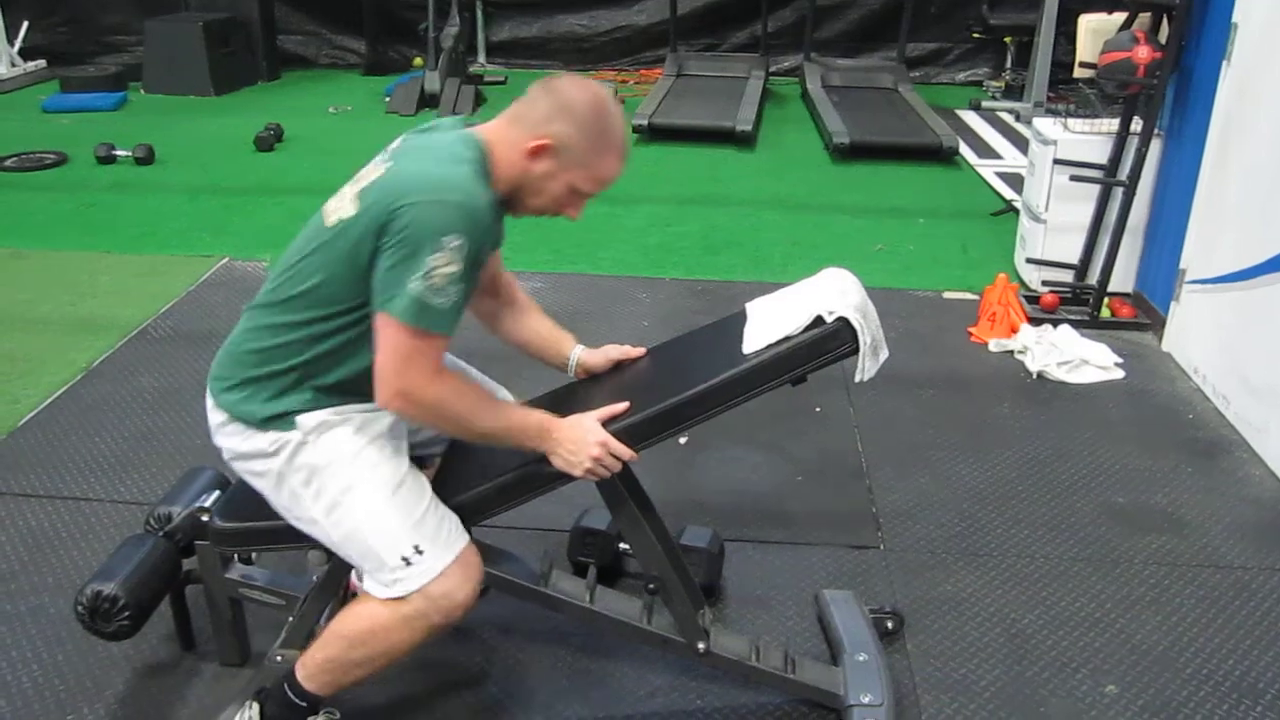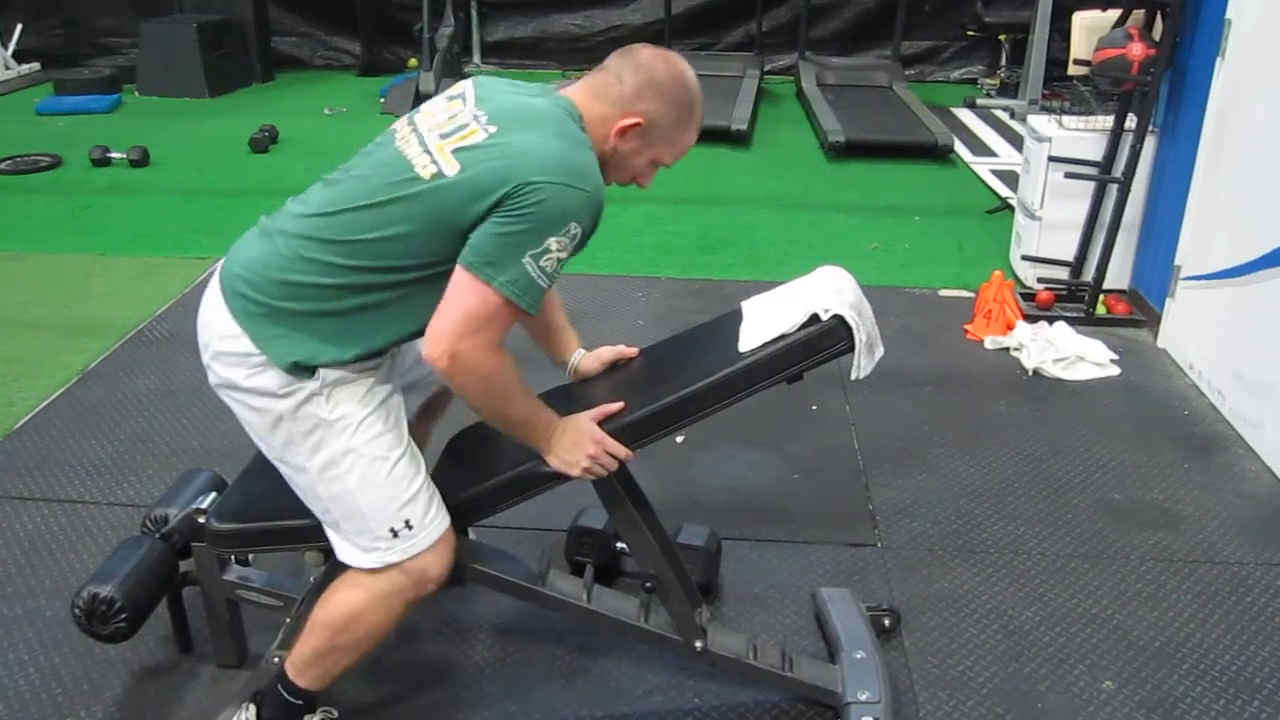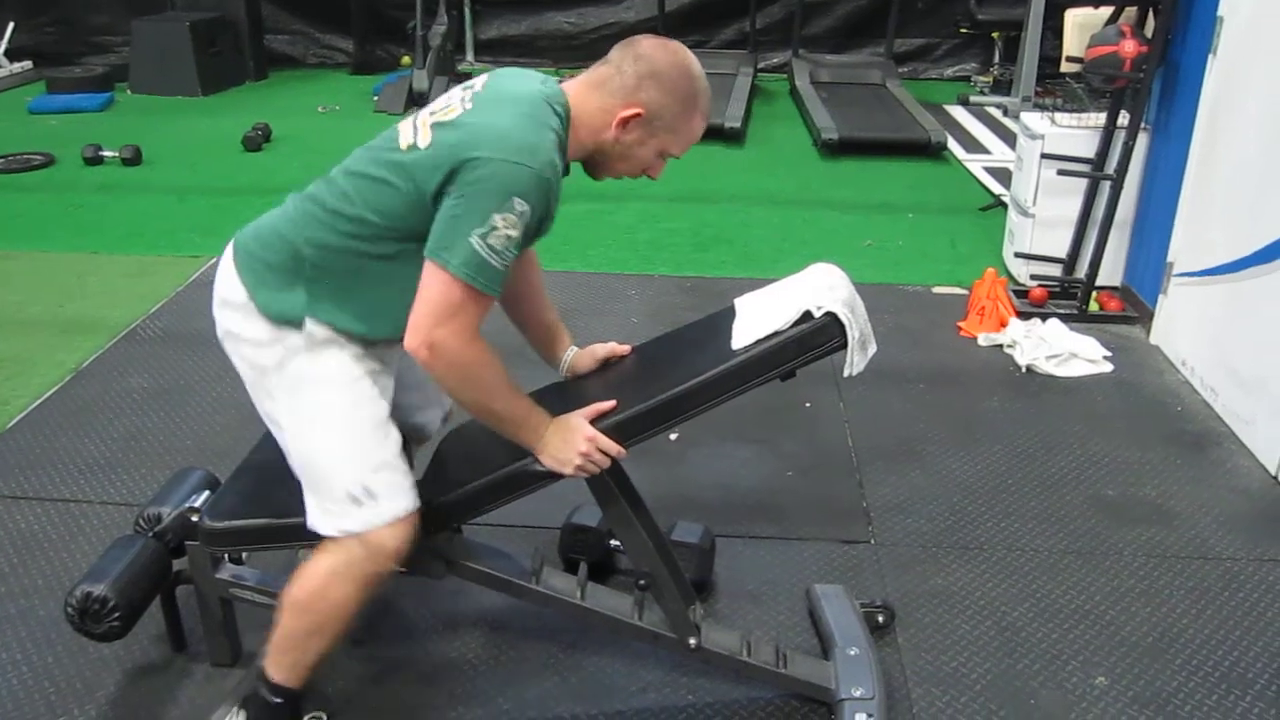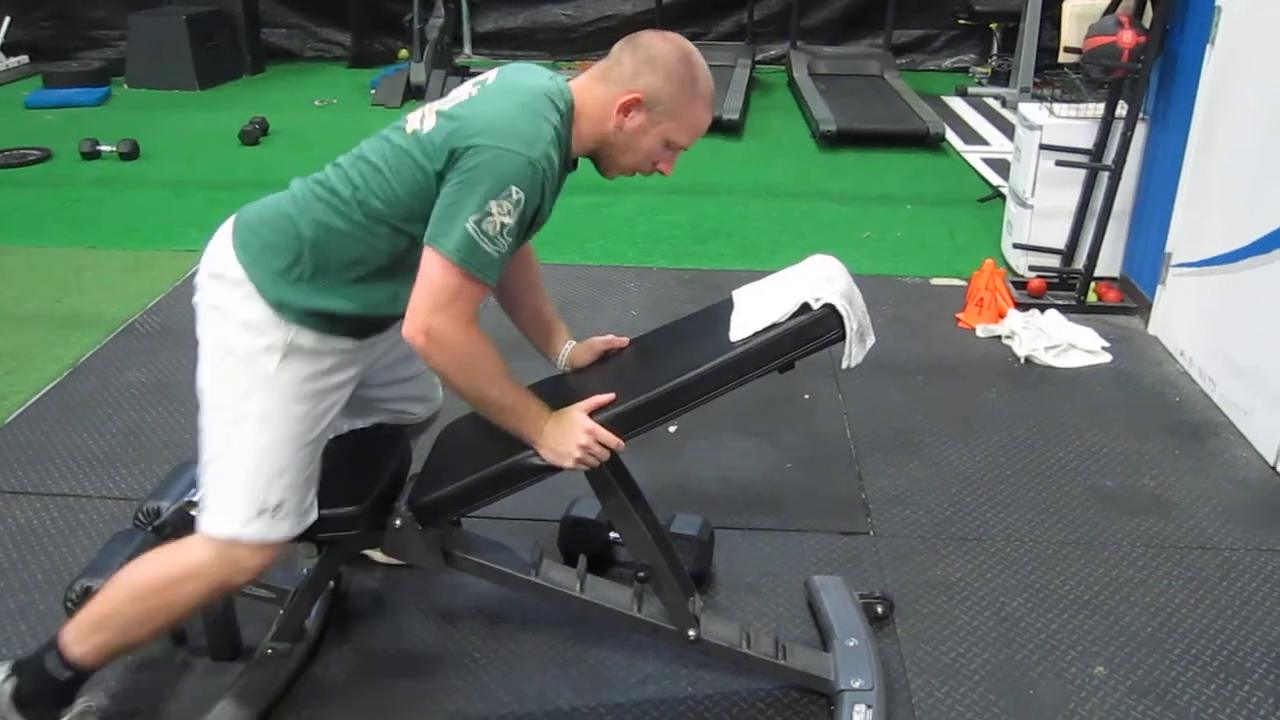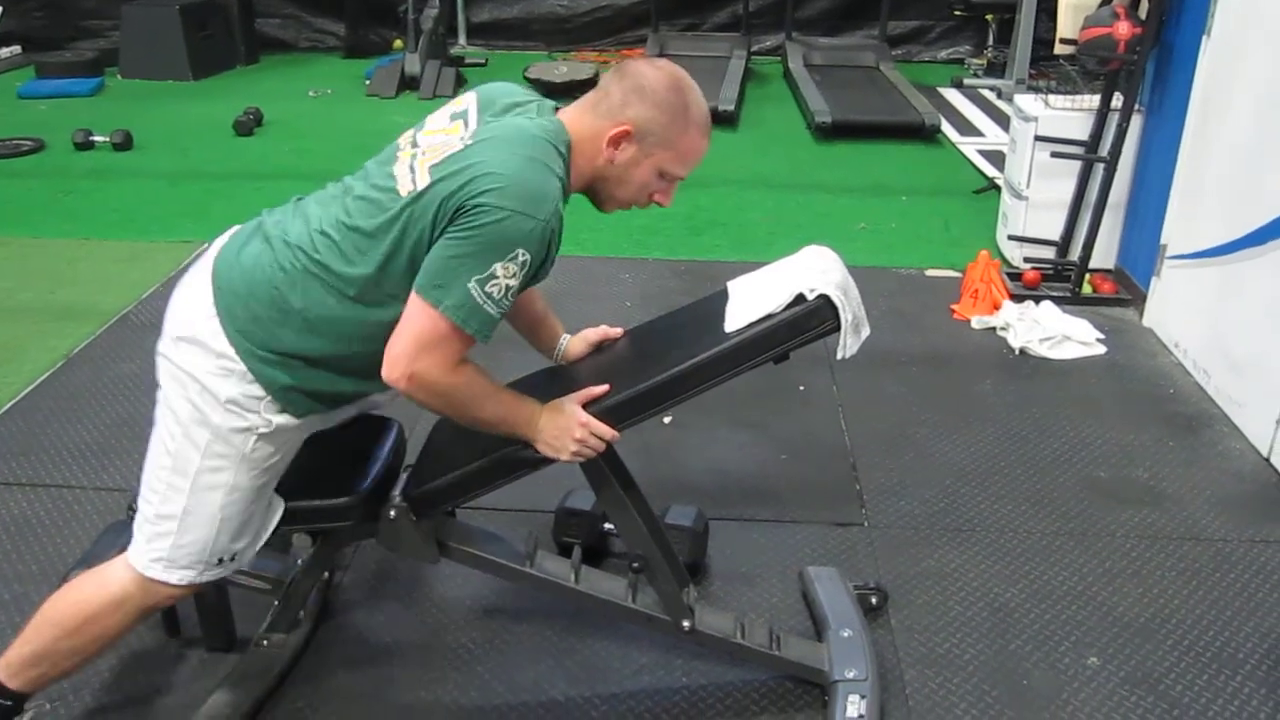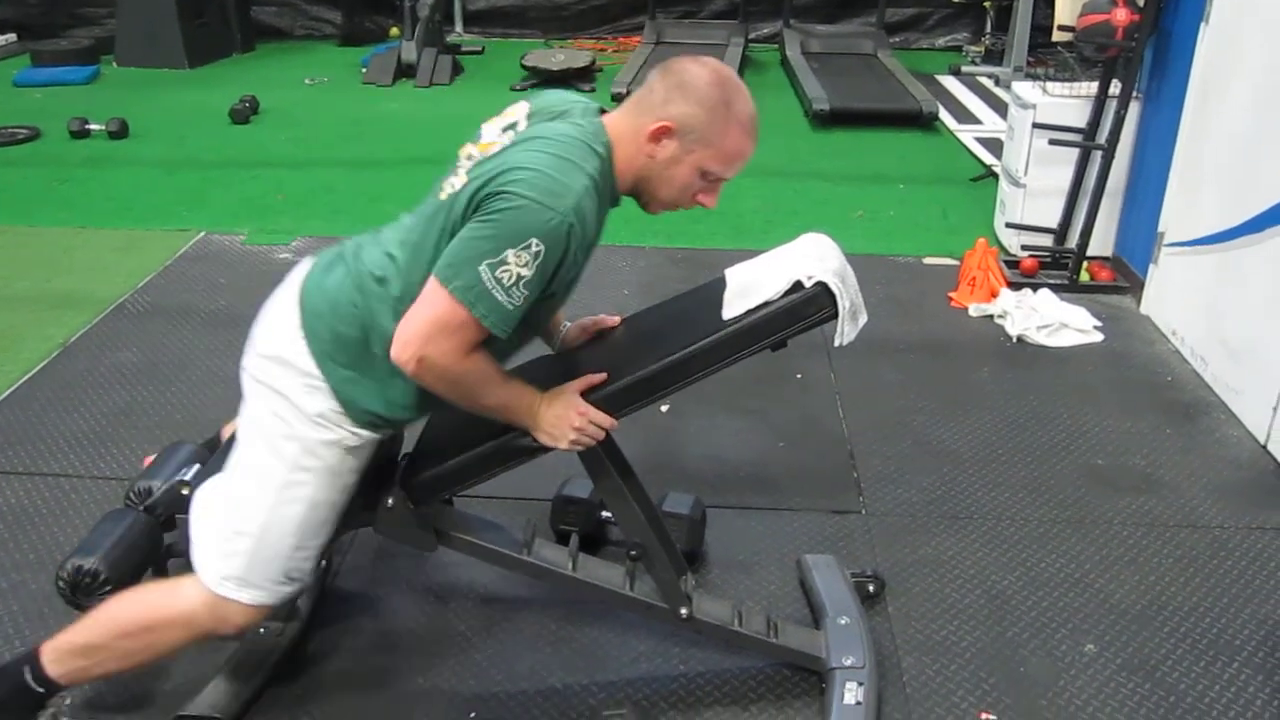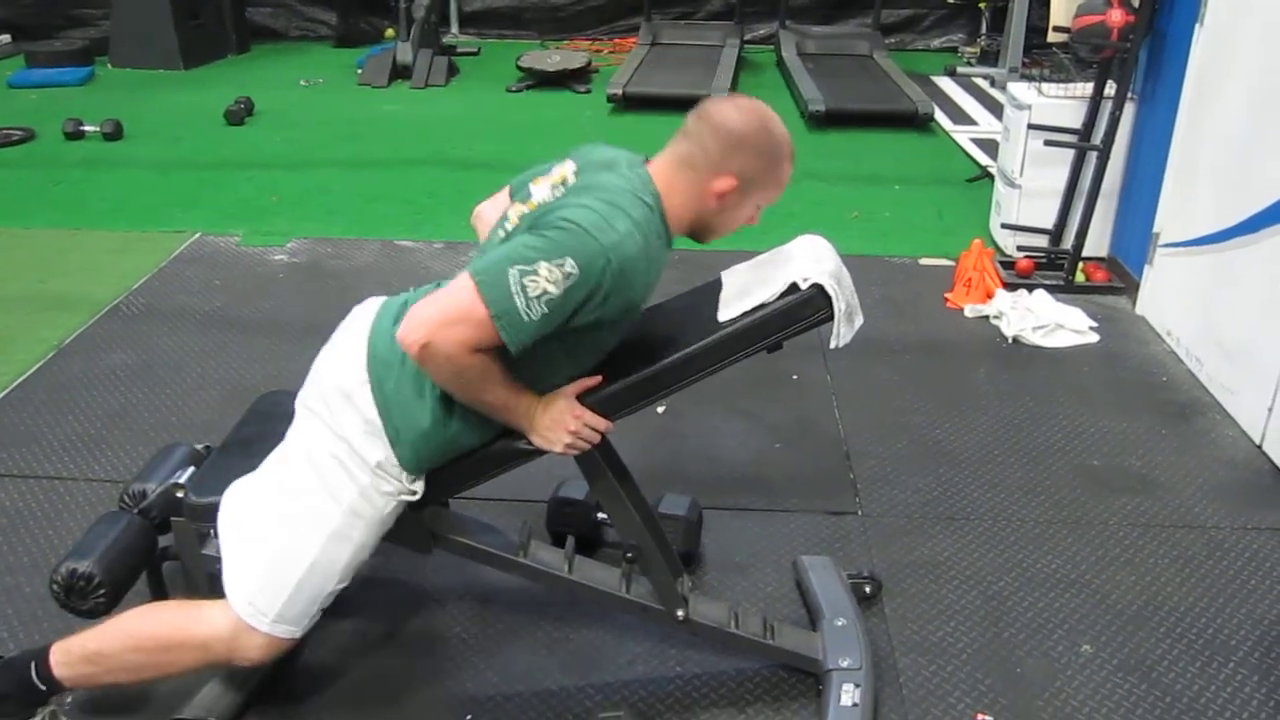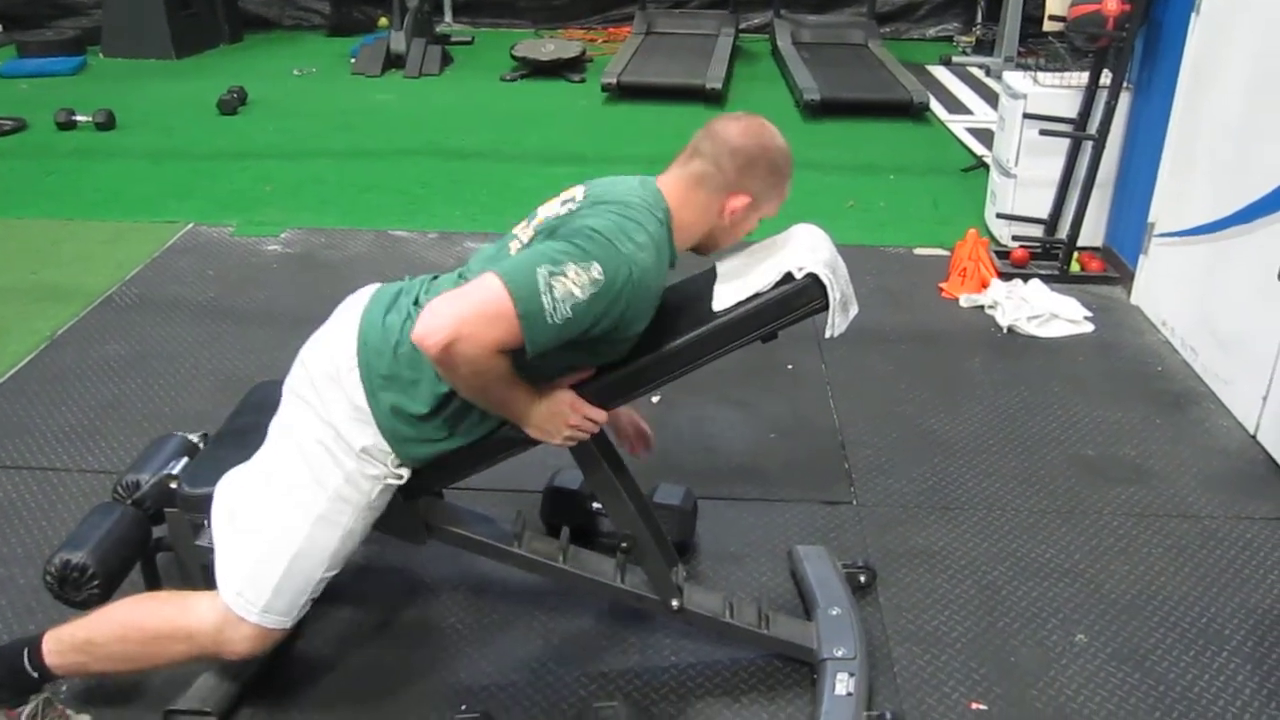
dt=0.3s
person 1, frame 1
left shoulder: (455, 145)
right shoulder: (448, 202)
left elbow: (492, 289)
right elbow: (405, 386)
left wrist: (577, 357)
right wrist: (549, 437)
left hip: (338, 371)
right hip: (283, 415)
left knee: (495, 417)
right knee: (444, 586)
left ankle: (381, 560)
person 1, frame 2
left shoulder: (502, 95)
right shoulder: (565, 183)
right elbow: (456, 349)
left wrist: (574, 357)
right wrist: (552, 437)
left hip: (261, 287)
right hip: (280, 353)
left knee: (434, 386)
right knee: (419, 560)
left ankle: (370, 527)
person 1, frame 3
left shoulder: (533, 98)
right shoulder: (514, 158)
left elbow: (510, 253)
right elbow: (435, 337)
left wrist: (565, 355)
right wrist: (542, 435)
right hip: (285, 311)
left knee: (420, 420)
right knee: (377, 535)
person 1, frame 4
left shoulder: (541, 94)
right shoulder: (515, 144)
left elbow: (505, 247)
right elbow: (434, 325)
left wrist: (564, 350)
right wrist: (542, 427)
right hip: (270, 306)
left knee: (415, 408)
right knee: (243, 546)
person 1, frame 5
left shoulder: (511, 104)
right shoulder: (522, 201)
right elbow: (413, 366)
left wrist: (558, 344)
right wrist: (537, 424)
left hip: (255, 269)
right hip: (249, 358)
right knee: (165, 575)
person 1, frame 6
left shoulder: (567, 111)
right shoulder: (552, 200)
right elbow: (424, 351)
left wrist: (560, 332)
right wrist: (538, 413)
left hip: (330, 299)
right hip: (327, 375)
right knee: (231, 600)
person 1, frame 7
left shoulder: (608, 165)
right shoulder: (614, 246)
left elbow: (489, 214)
right elbow: (432, 336)
right wrist: (531, 414)
left hip: (376, 343)
right hip: (379, 420)
right knee: (253, 633)
person 1, frame 8
left shoulder: (626, 193)
right shoulder: (629, 257)
right elbow: (449, 335)
left wrist: (602, 406)
right wrist: (532, 411)
left hip: (377, 329)
right hip: (370, 408)
right knee: (244, 626)
